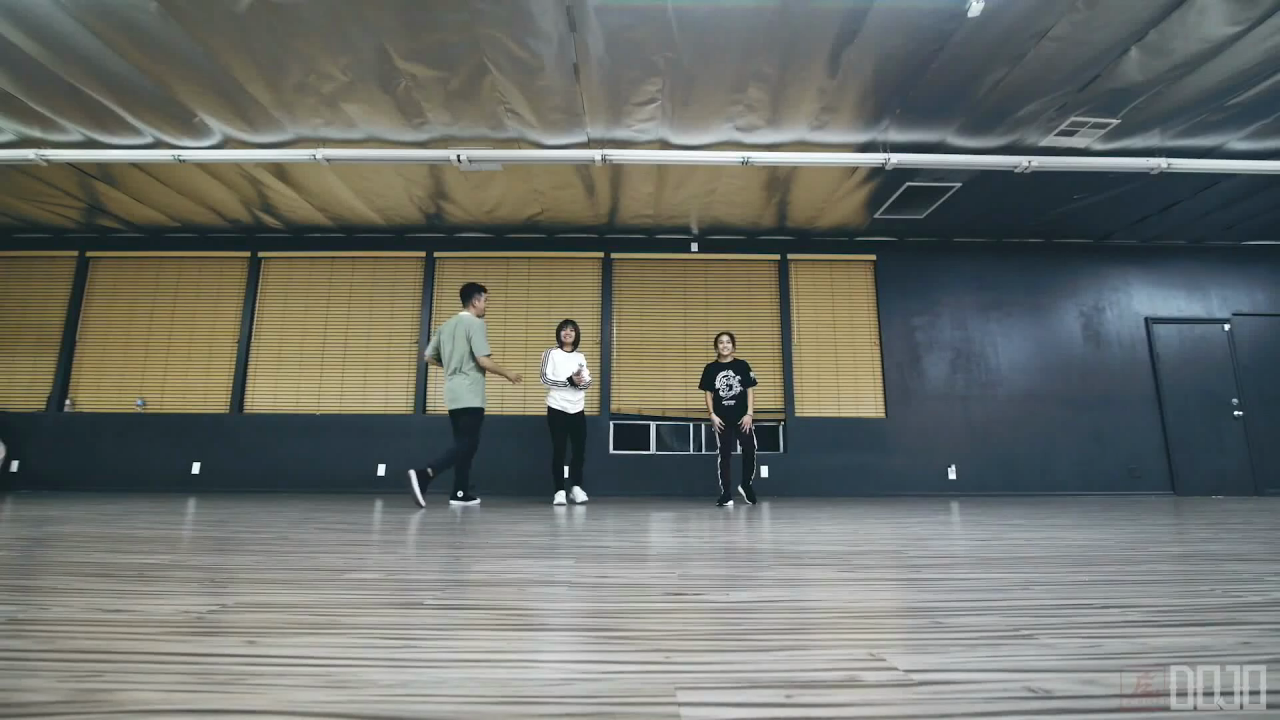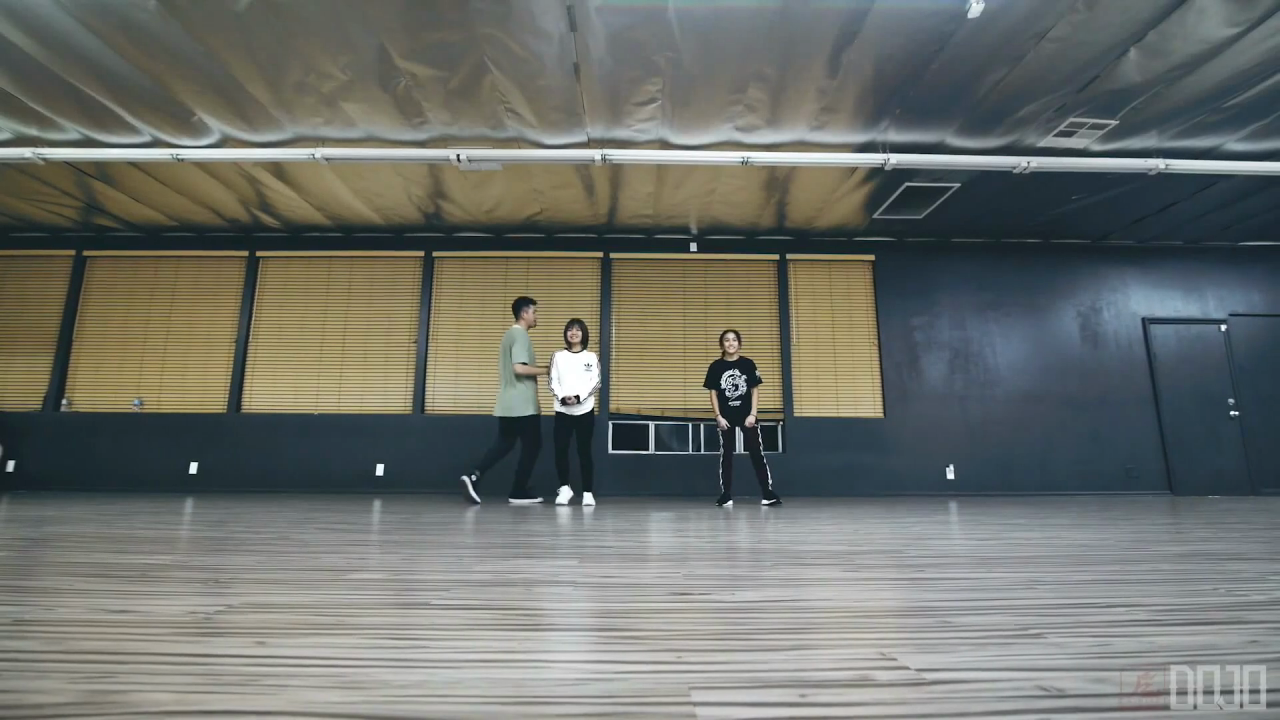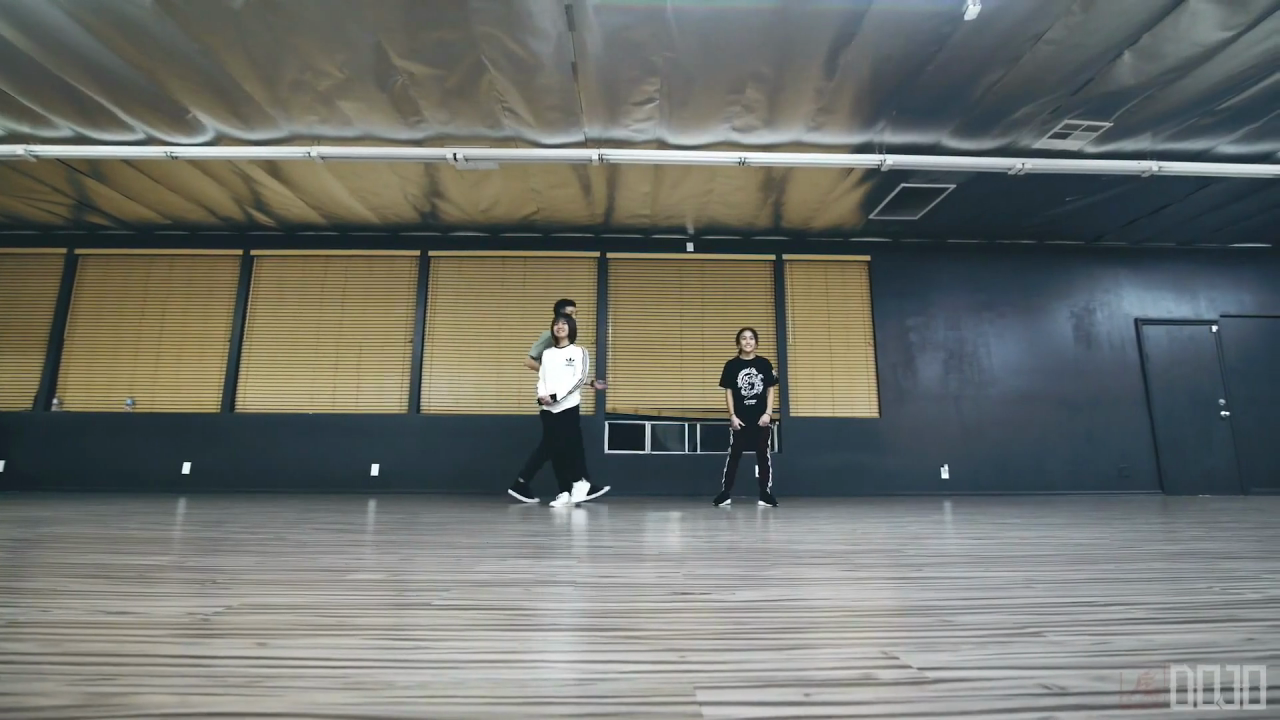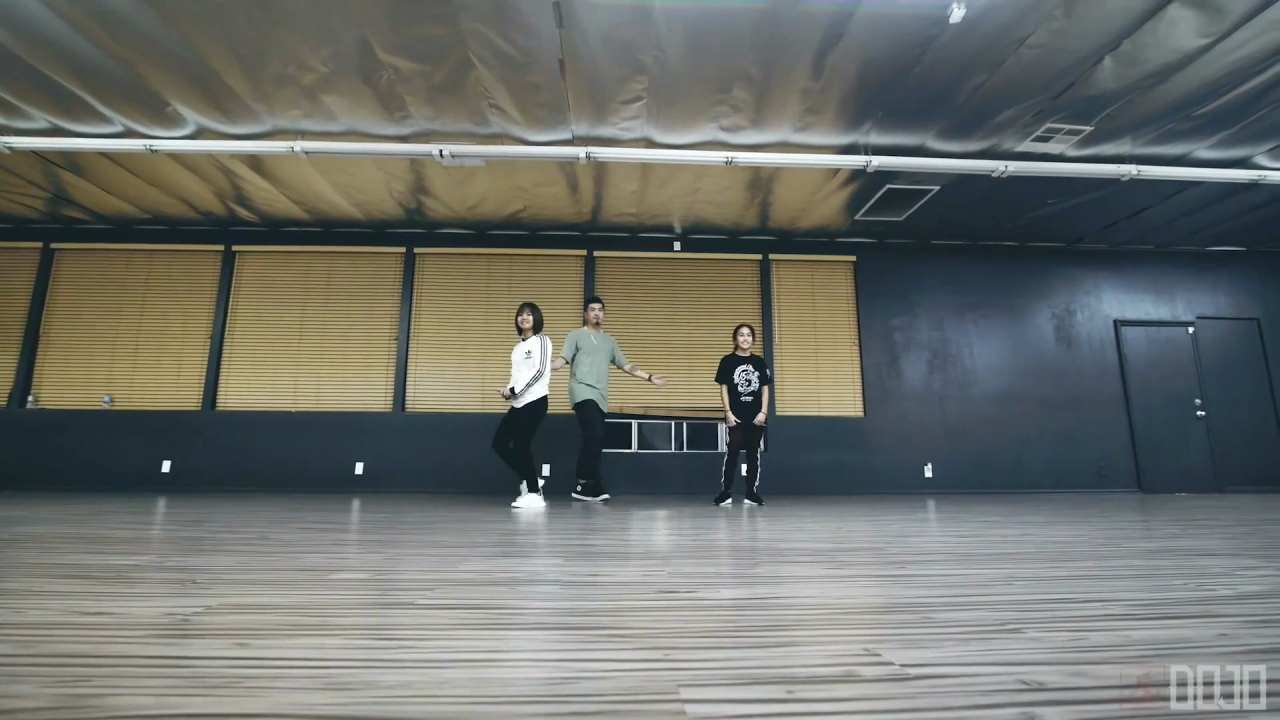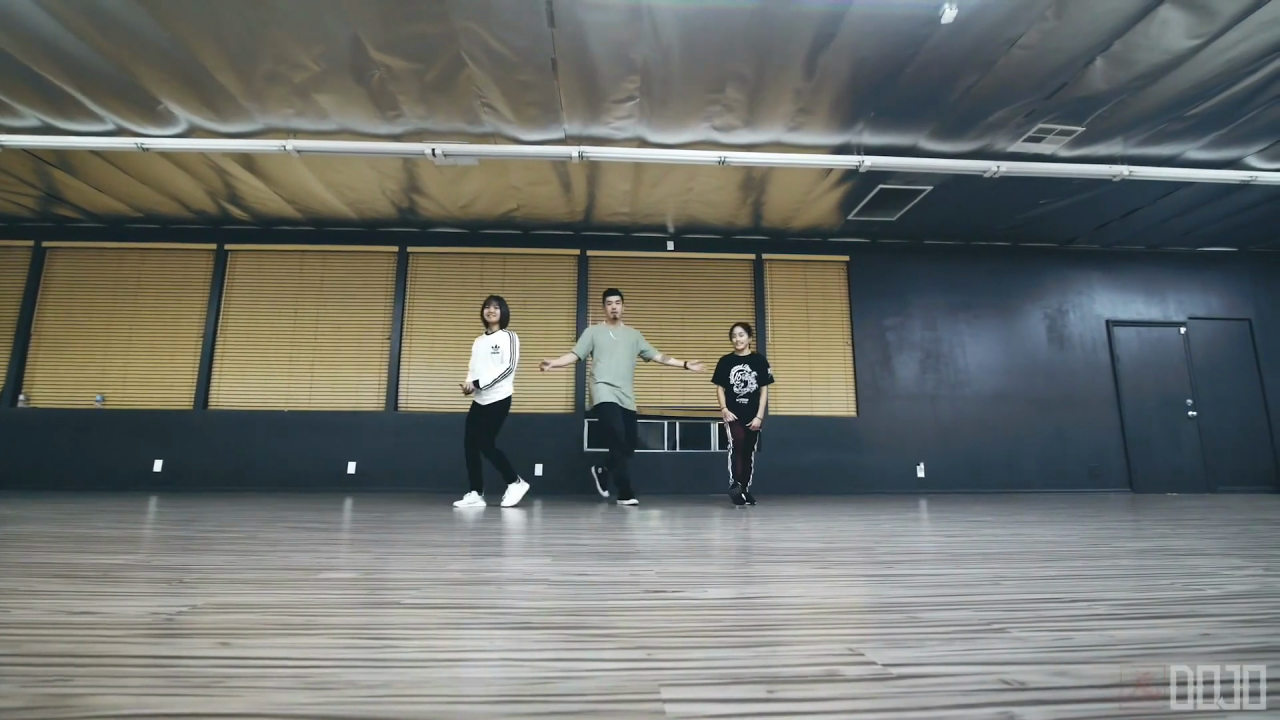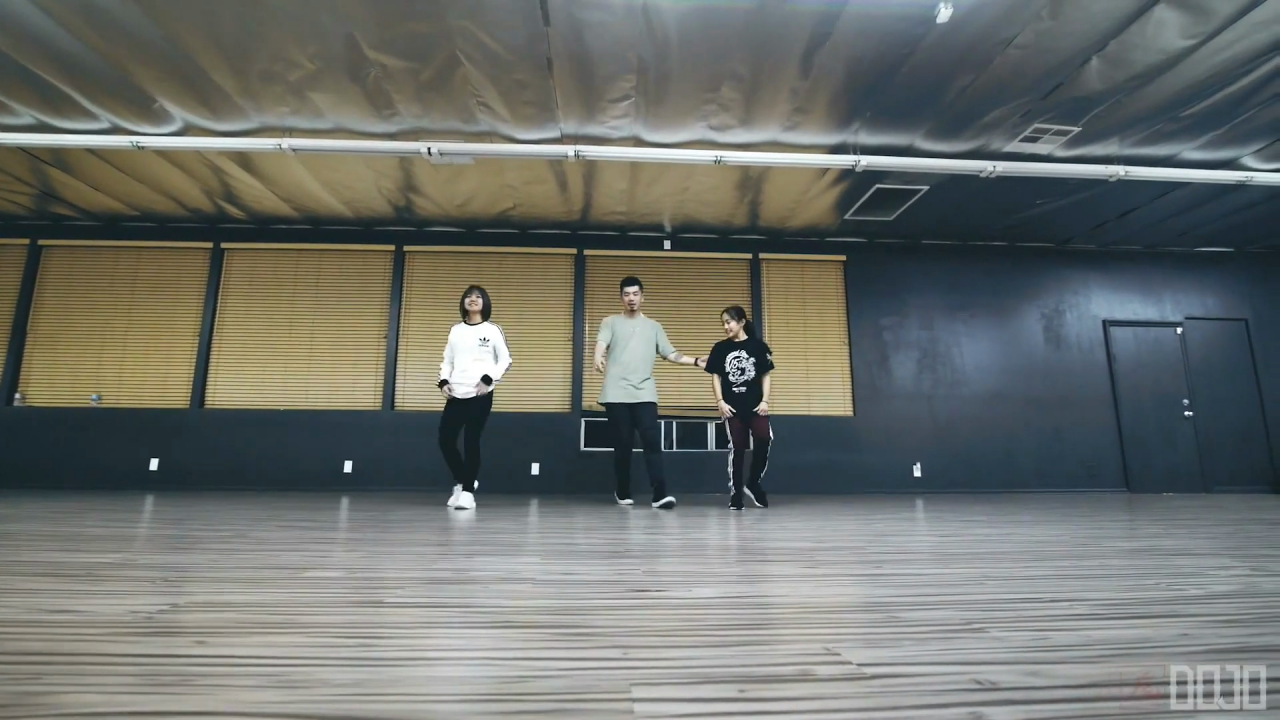
dt=0.4s
person 1, frame 1
left shoulder: (446, 326)
right shoulder: (475, 324)
left elbow: (429, 357)
right elbow: (484, 361)
right wrist: (508, 374)
left hip: (453, 394)
right hip: (469, 395)
left knee: (464, 443)
right knee: (467, 444)
left ankle: (461, 492)
right ankle: (423, 475)
person 1, frame 2
left shoulder: (510, 335)
right shoulder: (520, 336)
right elbow: (519, 369)
left wrist: (541, 371)
right wrist: (546, 370)
left hip: (507, 404)
right hip: (523, 405)
left knee: (503, 444)
right knee: (532, 445)
left ankle: (474, 476)
right ankle: (519, 491)
person 1, frame 3
right shoulder: (549, 336)
right elbow: (529, 361)
left wrist: (592, 383)
right knee: (551, 445)
left ankle: (584, 486)
right ankle: (521, 485)
person 1, frame 4
left shoulder: (609, 341)
right shoulder: (576, 336)
left elbow: (625, 365)
right elbow: (562, 359)
left wrist: (649, 377)
right wrist: (548, 367)
left hip: (600, 397)
right hip: (583, 393)
left knee: (594, 439)
right knee: (595, 435)
left ankle: (582, 487)
right ankle: (588, 482)
person 1, frame 5
left shoulder: (633, 335)
right shoulder: (593, 332)
left elbow: (655, 355)
right elbow: (575, 355)
left wrist: (685, 364)
right wrist: (552, 363)
left hip: (626, 397)
right hip: (604, 393)
left knee: (628, 444)
right knee: (618, 441)
left ankle: (602, 472)
right ankle: (625, 492)
person 1, frame 6
left shoulder: (654, 327)
right shoulder: (610, 322)
left elbow: (671, 354)
right elbow: (601, 344)
left wrist: (697, 361)
right wrist: (598, 358)
left hip: (644, 393)
right hip: (616, 393)
left knee: (652, 440)
right knee: (622, 444)
left ankle: (660, 493)
right ankle: (622, 492)
person 2, frame 1
left shoulder: (580, 357)
right shoulder: (551, 353)
left elbow: (588, 381)
right elbow: (545, 378)
left wrist: (579, 382)
right wrist: (569, 380)
left hip: (577, 409)
right hip: (557, 408)
left knee: (579, 448)
right knee: (559, 450)
left ankle: (576, 487)
right ankle: (559, 491)
person 2, frame 2
left shoulder: (591, 357)
right shoulder: (558, 356)
left elbow: (596, 382)
right elbow: (552, 382)
left wrist: (579, 397)
right wrist: (563, 398)
left hip: (585, 410)
right hip: (563, 411)
left knee: (584, 451)
right knee: (560, 450)
left ankle: (588, 493)
right ankle: (564, 488)
person 2, frame 3
left shoulder: (578, 352)
right shoulder: (547, 353)
left elbow: (579, 378)
right elbow: (542, 378)
left wrist: (555, 396)
right wrist: (542, 395)
left hip: (568, 407)
right hip: (548, 409)
left knee: (567, 447)
right knee: (554, 451)
left ankle: (578, 482)
right ankle: (565, 492)
person 2, frame 4
left shoulder: (541, 341)
right shoulder: (518, 347)
left elbow: (539, 371)
left wrist: (514, 391)
right wrist: (507, 391)
left hip: (535, 401)
right hip: (518, 404)
left knee: (520, 445)
right knee: (499, 442)
left ankle: (534, 493)
right ankle: (531, 481)
person 2, frame 5
left shoulder: (508, 337)
right shoulder: (478, 341)
left elbow: (508, 368)
right elbow: (473, 369)
left wrist: (478, 384)
right wrist: (469, 384)
left hip: (499, 399)
right hip: (479, 401)
left knee: (487, 446)
right knee: (471, 444)
left ankle: (515, 483)
right ankle: (476, 493)
person 2, frame 6
left shoulder: (493, 330)
right shoulder: (455, 330)
left elbow: (506, 360)
right elbow: (447, 361)
left wrist: (488, 379)
right wrist: (444, 381)
left hip: (480, 395)
right hip: (456, 395)
left knee: (471, 441)
right knee: (445, 439)
left ankle: (467, 492)
right ankle: (462, 483)
person 3, frame 1
left shoulder: (742, 366)
right shoulder: (710, 368)
left elbow: (750, 391)
right elbow: (708, 394)
left wrist: (749, 414)
right wrist: (712, 414)
left hip: (742, 416)
right hip: (721, 418)
left knee: (749, 450)
right knee: (724, 454)
left ankle: (746, 485)
right ankle: (726, 494)
person 3, frame 2
left shoulder: (748, 364)
right shoulder: (716, 367)
left elbow: (755, 390)
right elbow: (713, 393)
left wrist: (753, 414)
right wrist: (718, 416)
left hip: (747, 416)
right hip: (726, 417)
left knee: (756, 452)
right knee: (726, 454)
left ankle: (767, 492)
right ankle: (726, 494)
person 3, frame 3
left shoulder: (764, 364)
right shoulder: (731, 365)
left elbow: (771, 390)
right elbow: (729, 392)
left wrist: (768, 413)
right wrist: (732, 415)
left hip: (761, 417)
right hip: (740, 417)
left knee: (763, 454)
right knee: (734, 453)
left ankle: (765, 493)
right ankle: (725, 492)
person 3, frame 4
left shoulder: (759, 362)
right shoulder: (727, 361)
left elbow: (765, 389)
right elbow: (724, 388)
left wrist: (763, 412)
right wrist: (728, 412)
left hip: (755, 415)
right hip: (736, 415)
left knee: (754, 452)
right knee: (732, 450)
left ankle: (751, 492)
right ankle: (726, 491)
person 3, frame 5
left shoulder: (759, 361)
right shoulder: (726, 361)
left elbow: (764, 390)
right elbow: (720, 388)
left wrist: (759, 416)
right wrist: (724, 409)
left hip: (752, 415)
right hip: (733, 414)
left knee: (749, 453)
right knee: (735, 445)
left ankle: (744, 490)
right ankle: (736, 486)
person 3, frame 6
left shoulder: (758, 345)
right shoulder: (720, 348)
left elbow: (765, 376)
right elbow: (716, 377)
left wrist: (765, 400)
right wrist: (720, 401)
left hip: (755, 405)
right hip: (732, 407)
left knee: (764, 440)
right knee: (736, 447)
left ankle: (753, 483)
right ankle: (736, 494)
